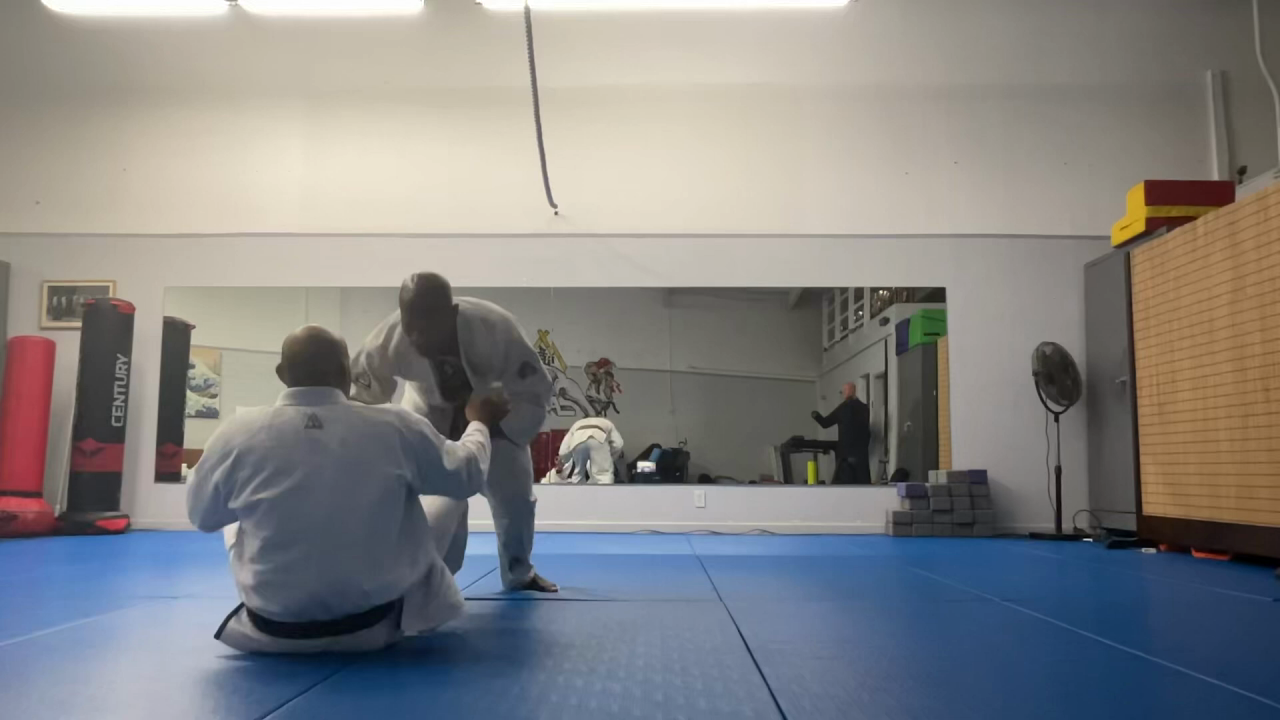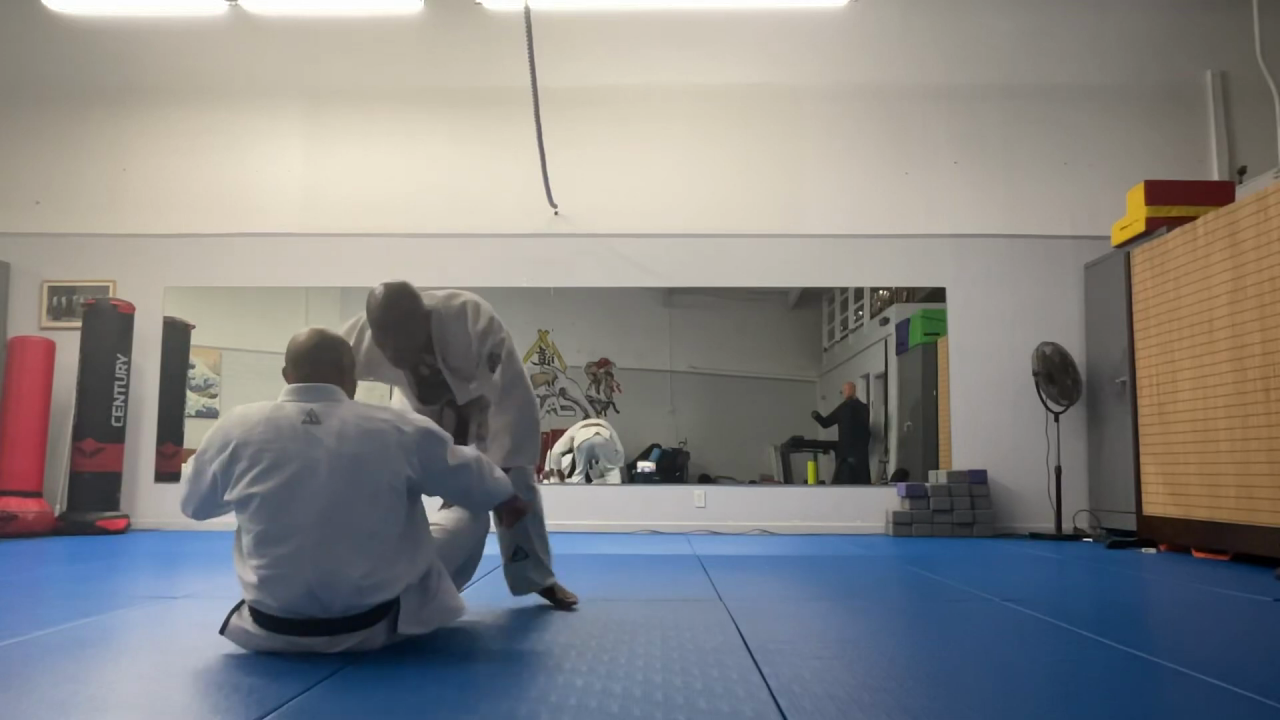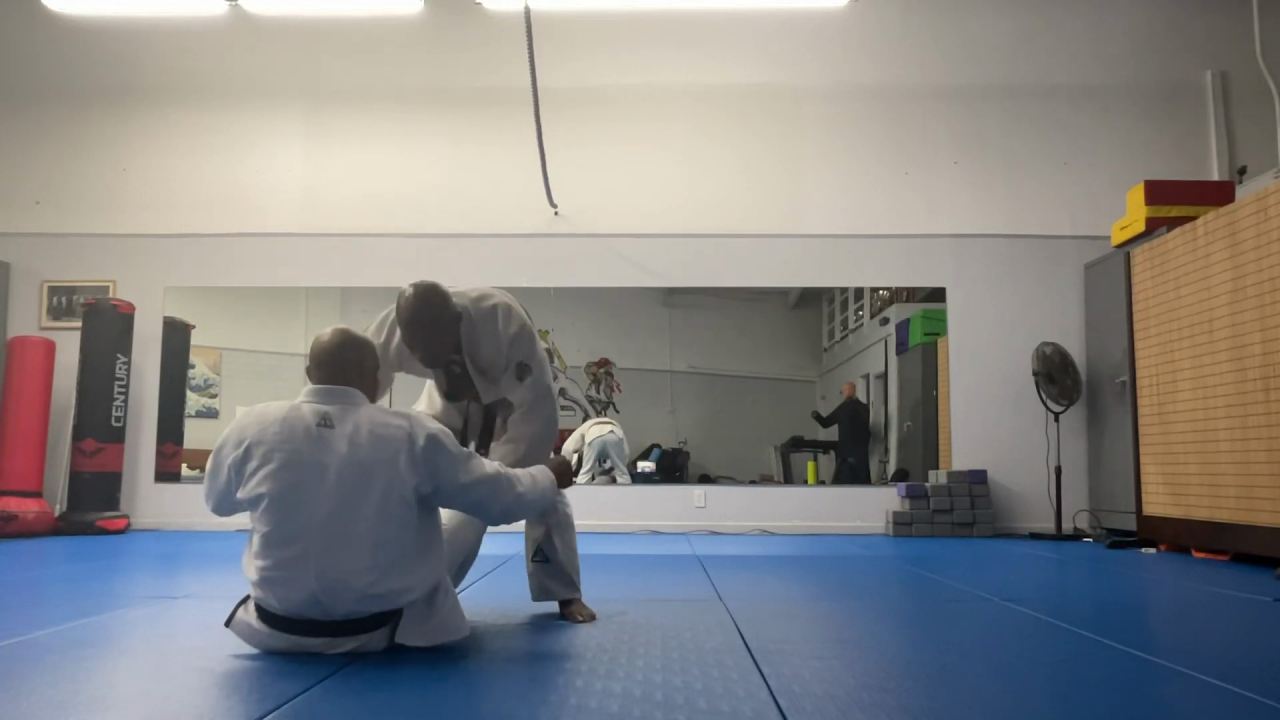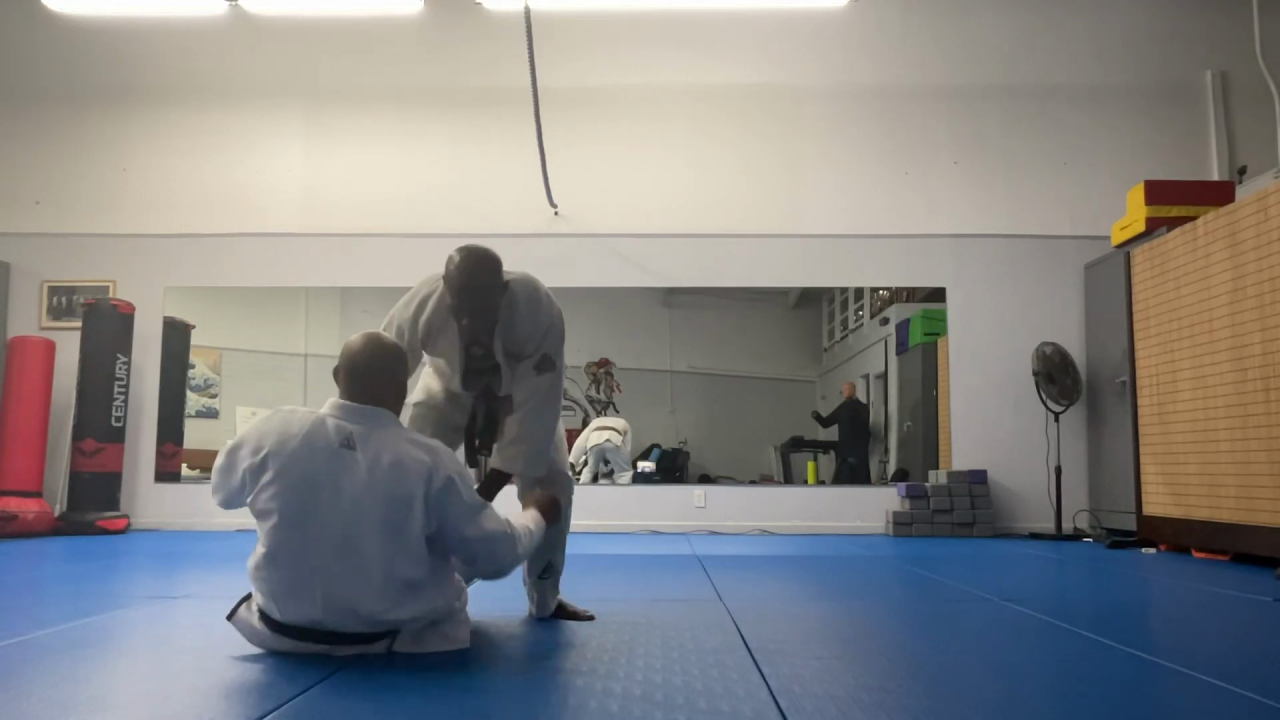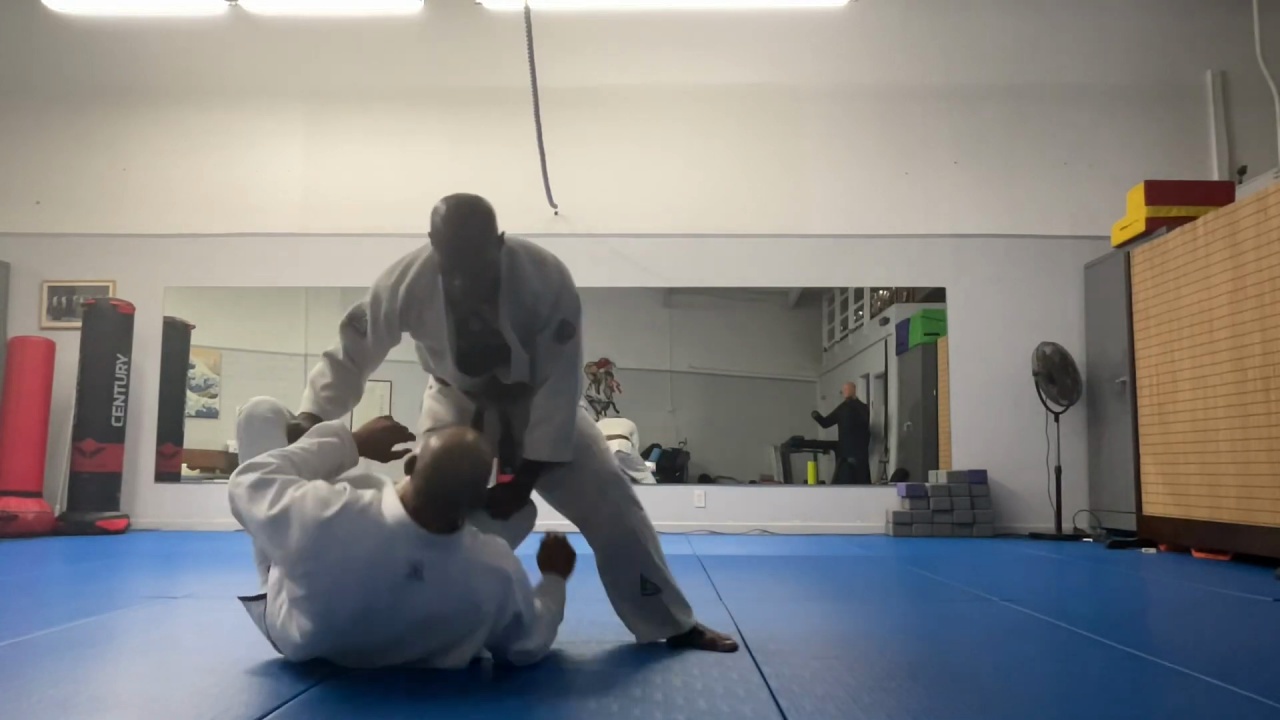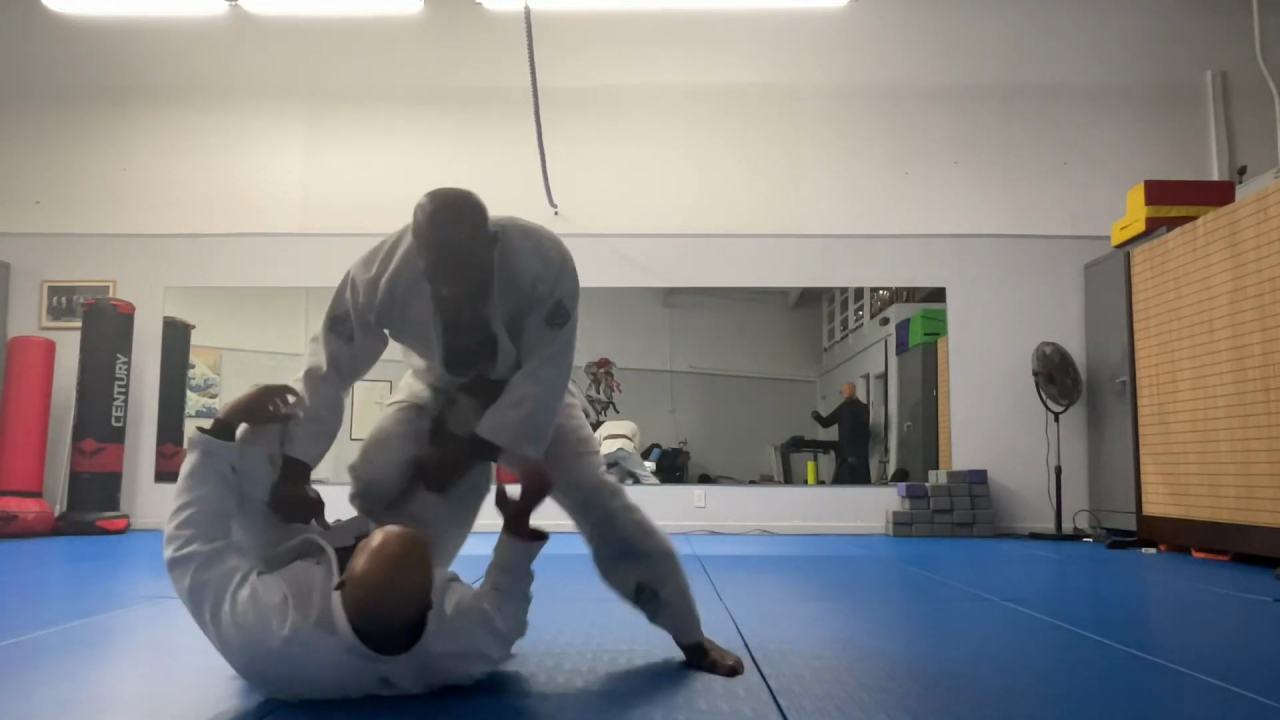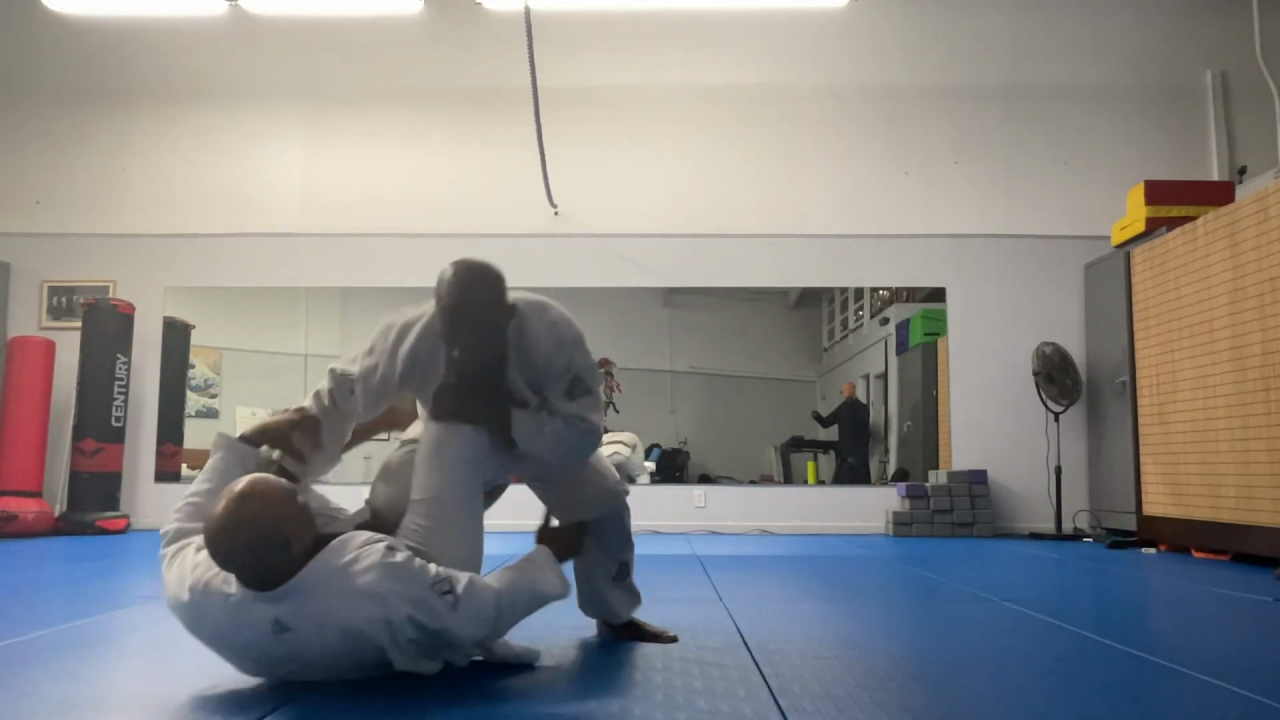
dt=0.7s
person 1, frame 1
left shoulder: (495, 326)
right shoulder: (387, 340)
left elbow: (536, 390)
right elbow: (360, 397)
left wrist: (494, 432)
right hip: (430, 411)
left knee: (514, 494)
left ankle: (520, 572)
person 1, frame 2
left shoulder: (472, 320)
right shoulder: (358, 339)
left elbow: (514, 399)
left hip: (482, 401)
right hip: (420, 408)
left knee: (515, 483)
left ankle: (539, 579)
person 1, frame 3
left shoulder: (504, 321)
right shoulder: (389, 332)
left elbow: (536, 414)
left hip: (514, 394)
right hip: (448, 399)
left ankle: (566, 593)
person 1, frame 4
left shoulder: (539, 309)
right shoulder: (421, 306)
left elbow: (538, 406)
left wrist: (490, 487)
left hip: (518, 392)
right hip: (449, 388)
left knee: (551, 484)
left ankle: (546, 598)
person 1, frame 5
left shoulder: (546, 278)
right shoulder: (404, 282)
left elbow: (558, 386)
right elbow: (350, 354)
left wrist: (523, 479)
right wrist: (310, 419)
left hip: (533, 399)
right hip: (457, 401)
left knee: (604, 493)
left ankle: (671, 623)
person 1, frame 6
left shoulder: (542, 259)
right shoulder: (379, 273)
left elbow: (542, 377)
right elbow: (329, 368)
left wrist: (470, 453)
right wrist: (293, 471)
left hip: (528, 392)
right hip: (439, 391)
left knee: (597, 500)
right knee: (378, 481)
left ankle: (688, 632)
person 1, frame 7
left shoulder: (552, 332)
right shoulder: (407, 342)
left elbow: (581, 433)
right elbow: (338, 402)
left wrist: (498, 416)
left hip: (529, 428)
right hip: (458, 435)
left knee: (601, 498)
left ankle: (612, 614)
person 2, frame 1
left shoulder: (238, 434)
right shoulder: (396, 429)
left elbow: (202, 515)
right elbow: (466, 474)
right wrist: (481, 423)
left hip: (274, 631)
right hip: (374, 626)
right knee: (450, 498)
person 2, frame 2
left shoulder: (236, 429)
right shoulder: (398, 430)
left elbow: (195, 505)
right elbow: (474, 482)
right wrist: (506, 498)
left hip: (274, 630)
right hip: (376, 624)
right knee: (471, 513)
person 2, frame 3
left shoulder: (253, 427)
right shoulder: (412, 435)
left elbow: (219, 500)
right elbow: (502, 498)
right wrist: (550, 477)
left hip: (282, 628)
right hip: (383, 628)
person 2, frame 4
left shoulder: (273, 431)
right shoulder: (429, 462)
left elbow: (225, 491)
right elbow: (496, 557)
right wrist: (535, 516)
left hip: (287, 631)
right hip: (393, 636)
person 2, frame 5
left shoulder: (326, 518)
right shoulder: (498, 573)
left elbow: (253, 480)
right elbow: (525, 643)
left wrist: (347, 442)
right wrist: (554, 580)
person 2, frame 6
left shoulder: (265, 635)
right shoulder: (463, 642)
left elbow: (190, 544)
left wrist: (223, 426)
right wrist: (518, 530)
left knee: (255, 448)
person 2, frame 7
left shoulder: (189, 591)
right shoulder: (378, 576)
left elbow: (184, 528)
right elbow: (484, 611)
left wrist: (251, 441)
right wrist: (551, 555)
